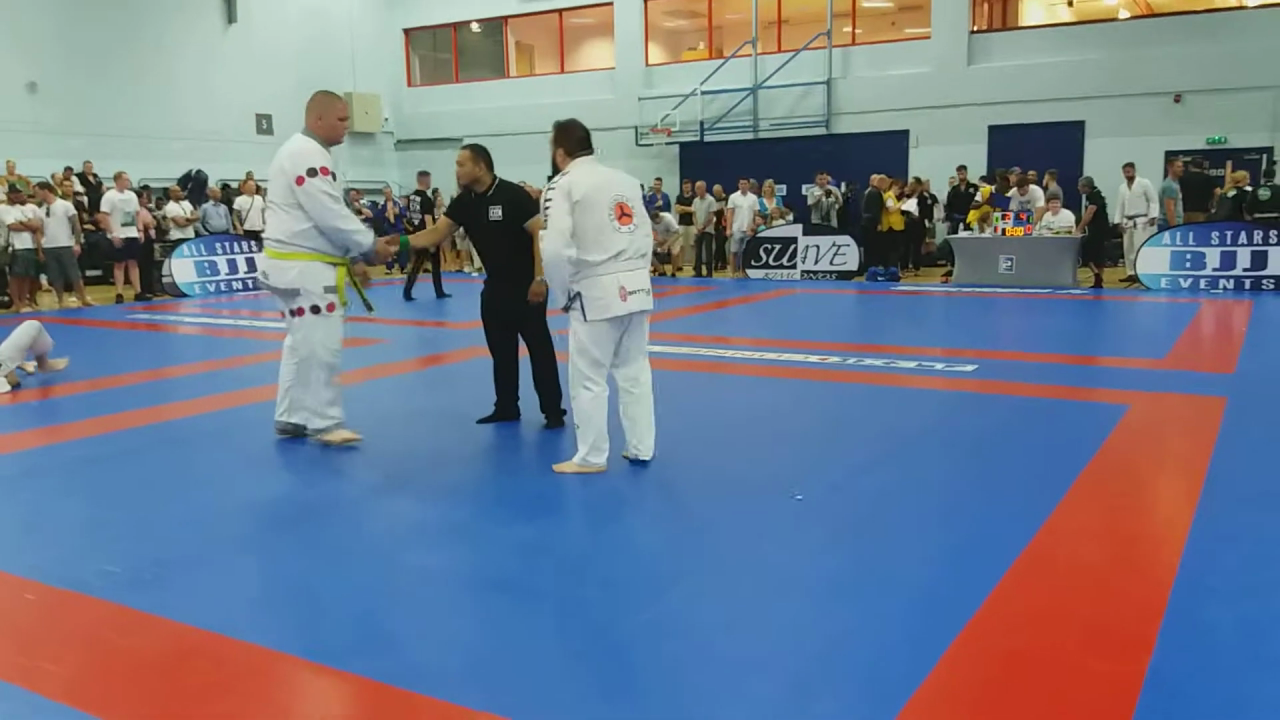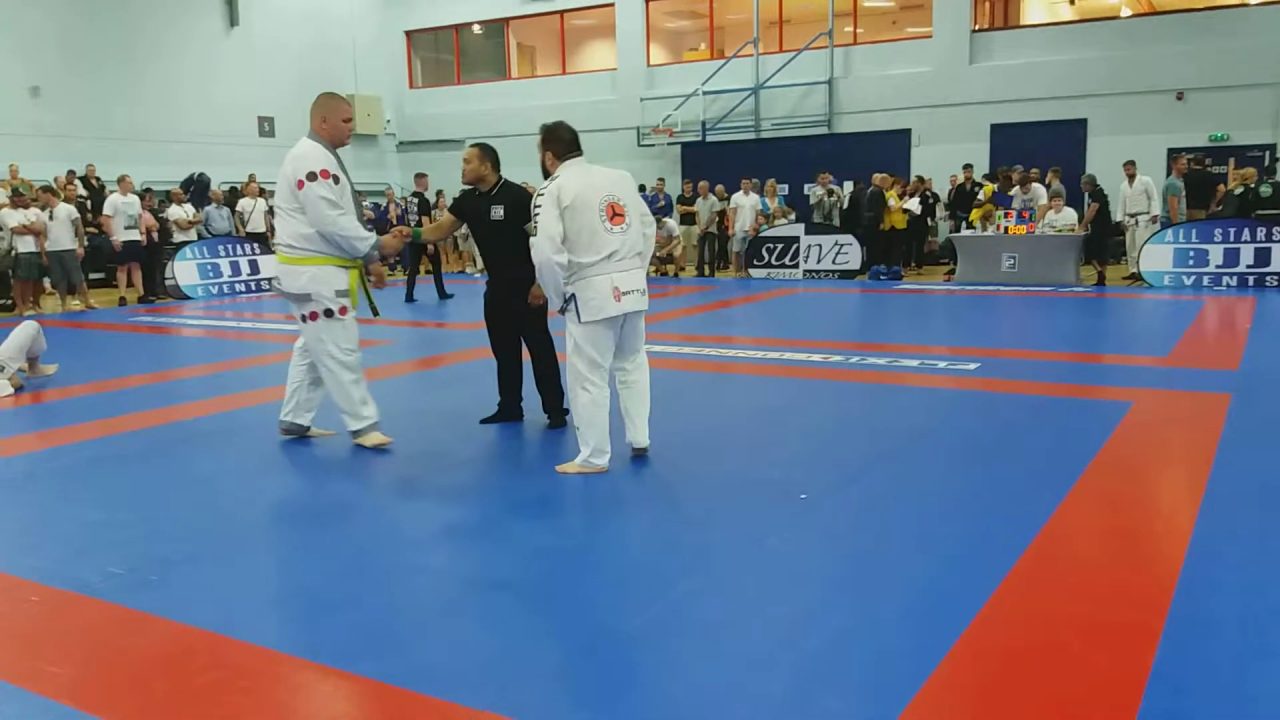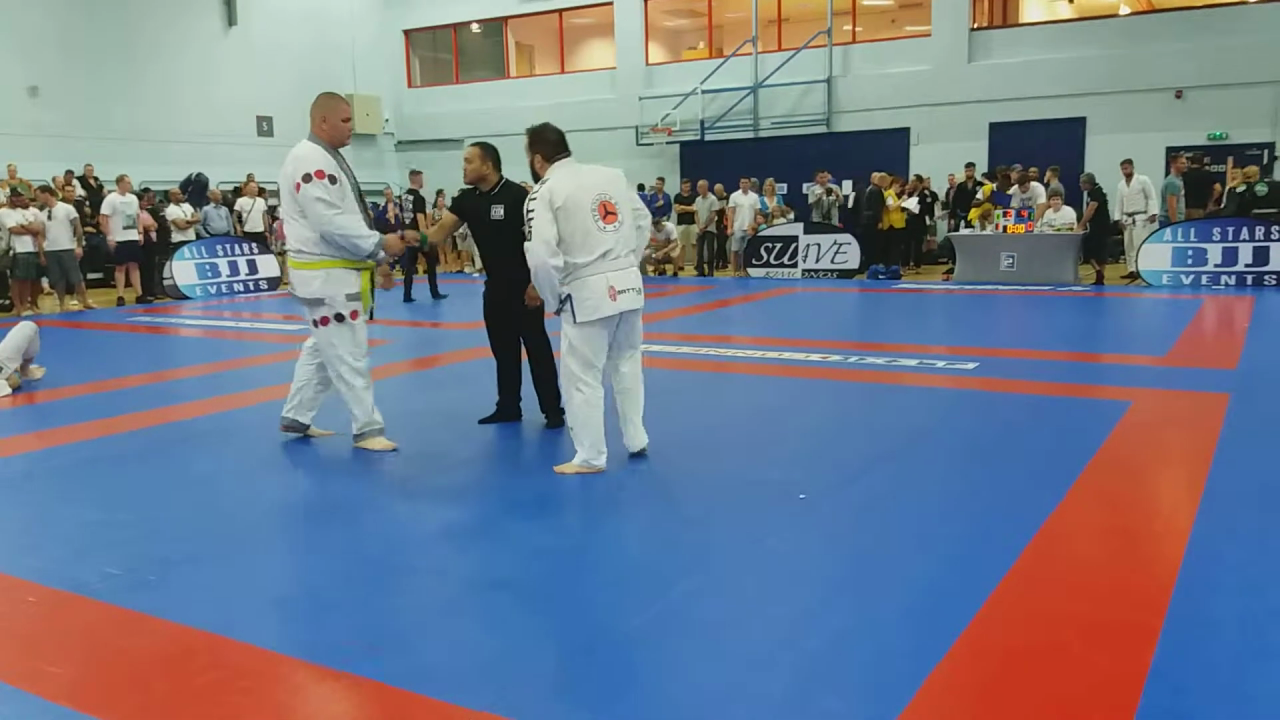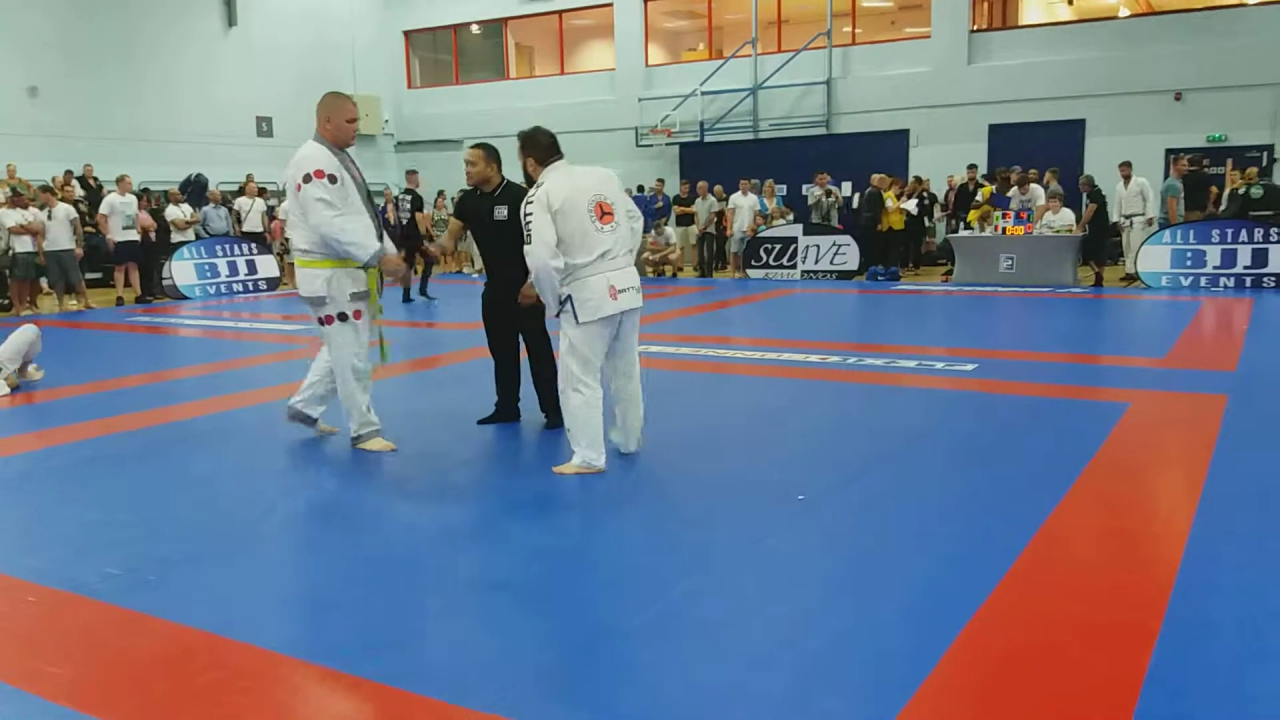
dt=0.1s
person 1, frame 1
left shoulder: (310, 152)
right shoulder: (307, 154)
left elbow: (330, 215)
right elbow: (331, 216)
left wrist: (353, 259)
right wrist: (372, 246)
left hip: (310, 266)
right hip: (302, 268)
left knee: (304, 346)
right knee: (322, 346)
left ankle: (290, 418)
right ankle: (326, 422)
person 1, frame 2
left shoulder: (320, 156)
right shoulder: (311, 159)
left elbow: (342, 217)
right elbow: (331, 221)
left wrist: (368, 261)
right wrist: (376, 245)
left hip: (322, 269)
right hip: (314, 273)
left knee: (312, 349)
right knee: (340, 350)
left ankle: (294, 419)
right ankle: (362, 425)
person 1, frame 3
left shoulder: (329, 157)
right shoulder: (309, 161)
left elbow: (350, 215)
right elbow: (331, 222)
left wrist: (383, 253)
right wrist: (380, 246)
left hip: (340, 272)
right hip: (326, 275)
left knee: (322, 349)
right knee: (350, 355)
left ankle: (296, 415)
right ankle: (367, 429)
person 1, frame 4
left shoulder: (338, 157)
right shoulder: (313, 161)
left elbow: (358, 215)
right elbow: (330, 224)
left wrist: (387, 252)
right wrist: (379, 255)
left hip: (348, 271)
right hip: (332, 275)
left knee: (341, 349)
right knee: (351, 355)
left ankle: (304, 406)
right ankle: (364, 430)
person 2, frame 1
left shoulder: (561, 186)
right shoulder: (625, 180)
left elbow: (554, 250)
right elbow: (646, 234)
left wrist: (563, 295)
left hip: (596, 292)
right hip: (637, 285)
left knee: (588, 378)
right knee: (634, 371)
left ankle: (592, 457)
right ankle: (641, 446)
person 2, frame 2
left shoulder: (551, 190)
right shoulder: (620, 177)
left elbow: (546, 255)
right elbow: (647, 228)
left wrist: (558, 299)
left hip: (592, 293)
right hip: (632, 285)
left knee: (587, 379)
right knee: (632, 363)
left ankle: (594, 457)
right ankle: (639, 436)
person 2, frame 3
left shoulder: (543, 193)
right shoulder: (611, 175)
left elbow: (541, 259)
right elbow: (642, 221)
left wrist: (554, 302)
left hip: (587, 293)
right hip: (629, 284)
left knee: (582, 379)
right knee: (627, 363)
left ankle: (590, 457)
right ankle: (635, 438)
person 2, frame 4
left shoulder: (539, 196)
right shoulder: (604, 176)
left elbow: (542, 261)
right elbow: (634, 222)
left wrist: (554, 303)
left hip: (587, 294)
right hip: (626, 284)
left knee: (580, 380)
right knee: (624, 368)
left ankle: (589, 458)
right ankle: (628, 438)
person 3, frame 1
left shoulder: (514, 195)
right shoulder: (464, 201)
left elbow: (540, 234)
right elbow: (438, 234)
left wrist: (540, 279)
left hip: (525, 285)
right hip: (495, 286)
left knee: (539, 346)
right knee: (501, 350)
left ankle: (553, 410)
right ankle: (506, 407)
person 3, frame 2
left shoulder: (516, 197)
right shoulder: (467, 200)
right elbow: (441, 229)
left wrist: (540, 282)
right wrist: (413, 234)
left hip: (526, 287)
right hip: (497, 287)
left knee: (539, 347)
right knee: (504, 350)
left ankle: (555, 411)
right ankle: (510, 407)
person 3, frame 3
left shoulder: (516, 196)
right shoulder: (467, 199)
right elbow: (442, 228)
left hip: (526, 287)
right hip: (495, 287)
left knee: (537, 348)
right knee: (503, 350)
left ankle: (554, 411)
right ankle: (508, 407)
person 3, frame 4
left shoulder: (518, 197)
right shoulder: (468, 200)
right elbow: (451, 235)
left wrist: (534, 282)
right wrist: (441, 245)
left hip: (525, 287)
right hip: (494, 288)
left knee: (538, 348)
right knee: (501, 351)
left ankle: (553, 410)
right ankle: (507, 407)
